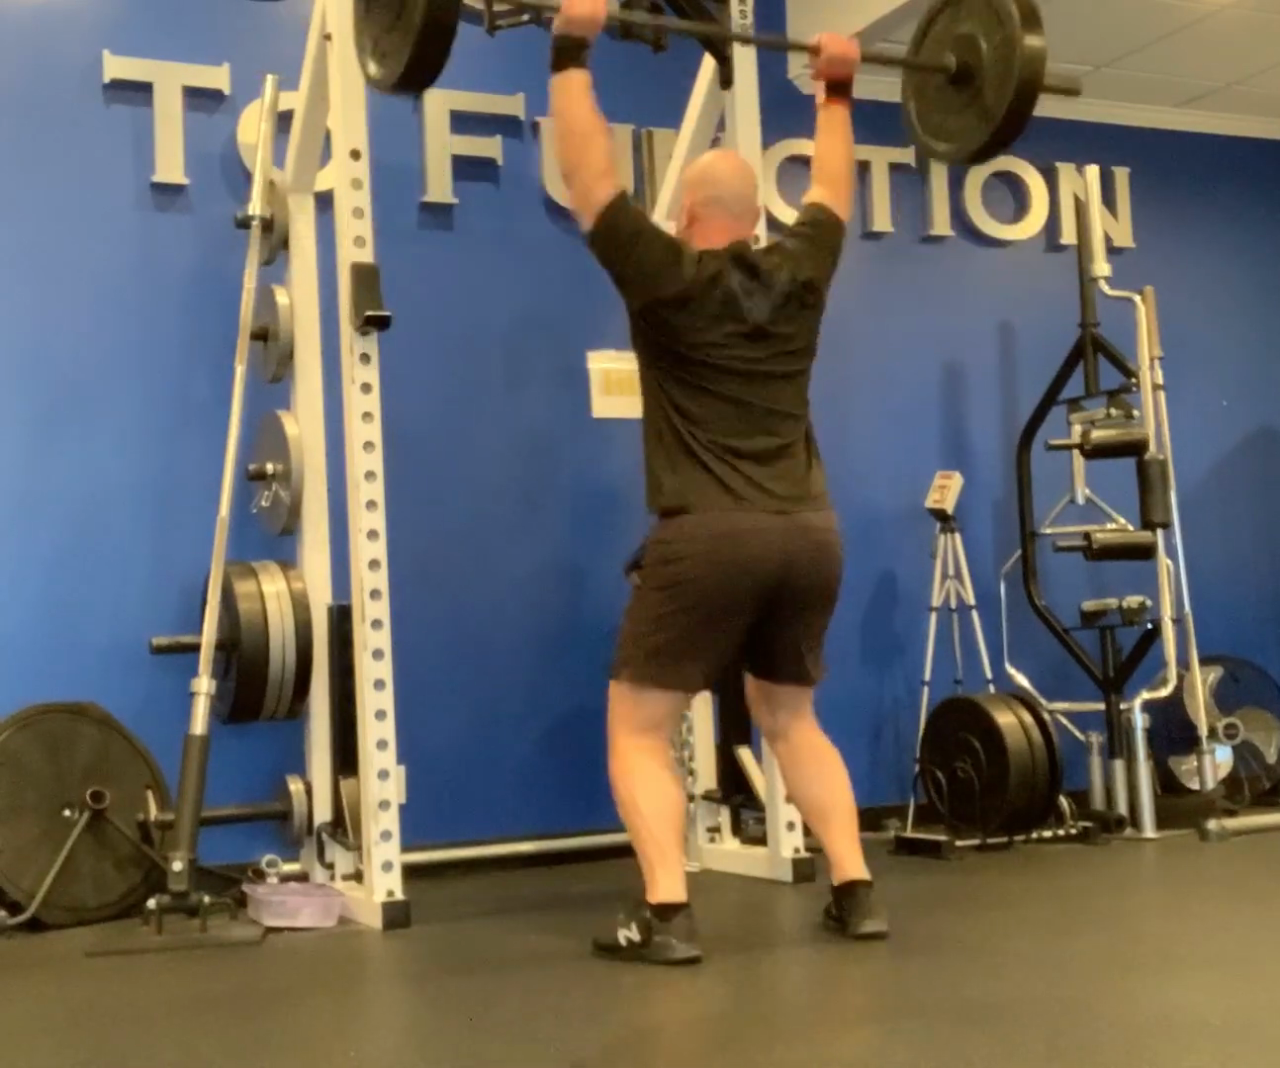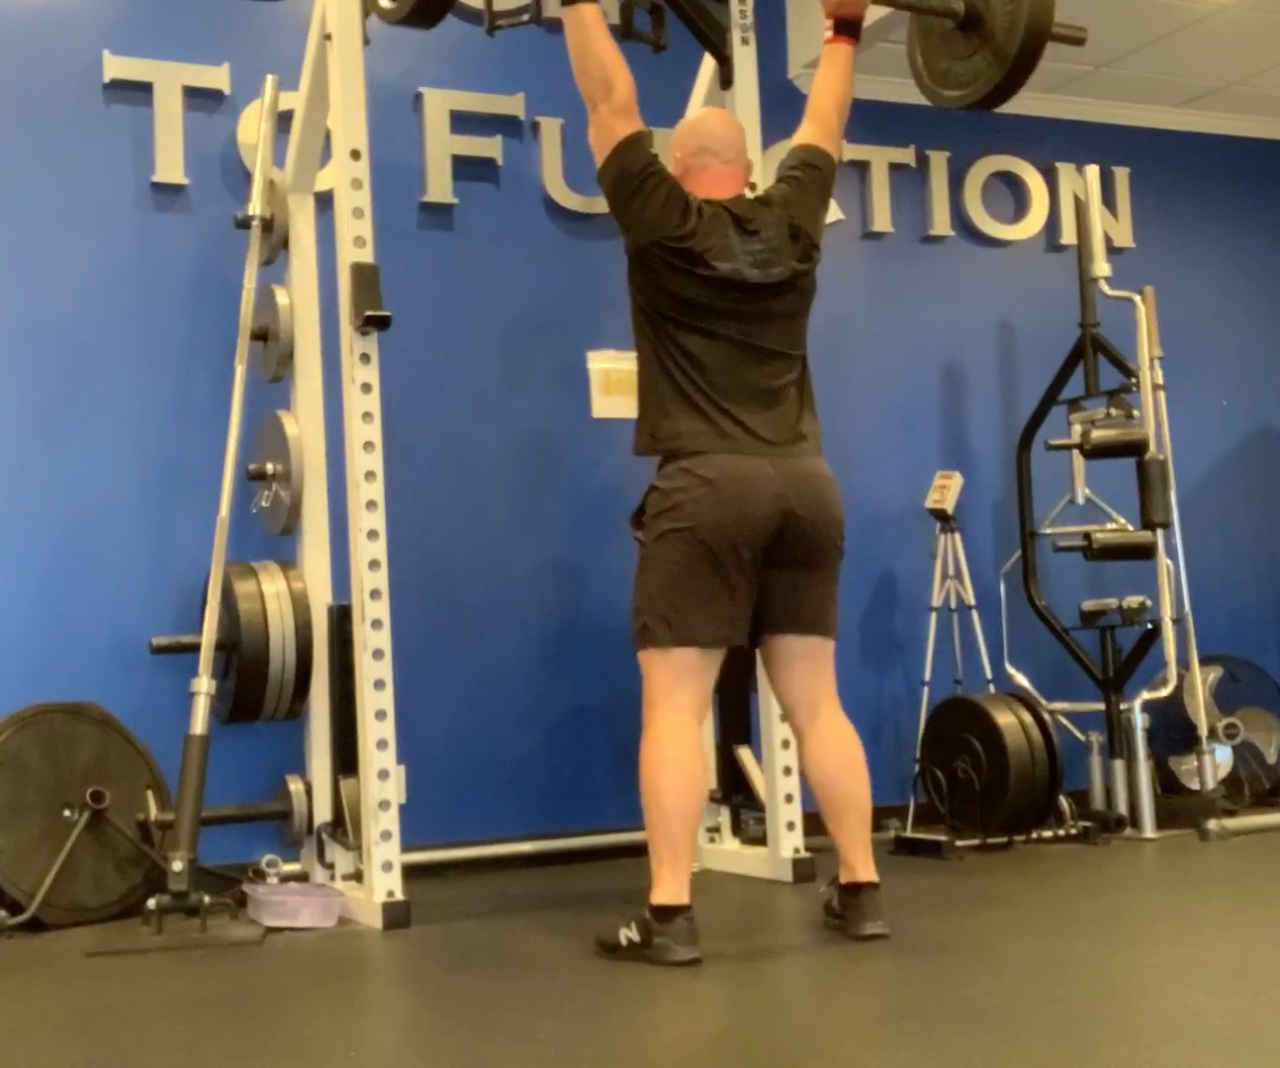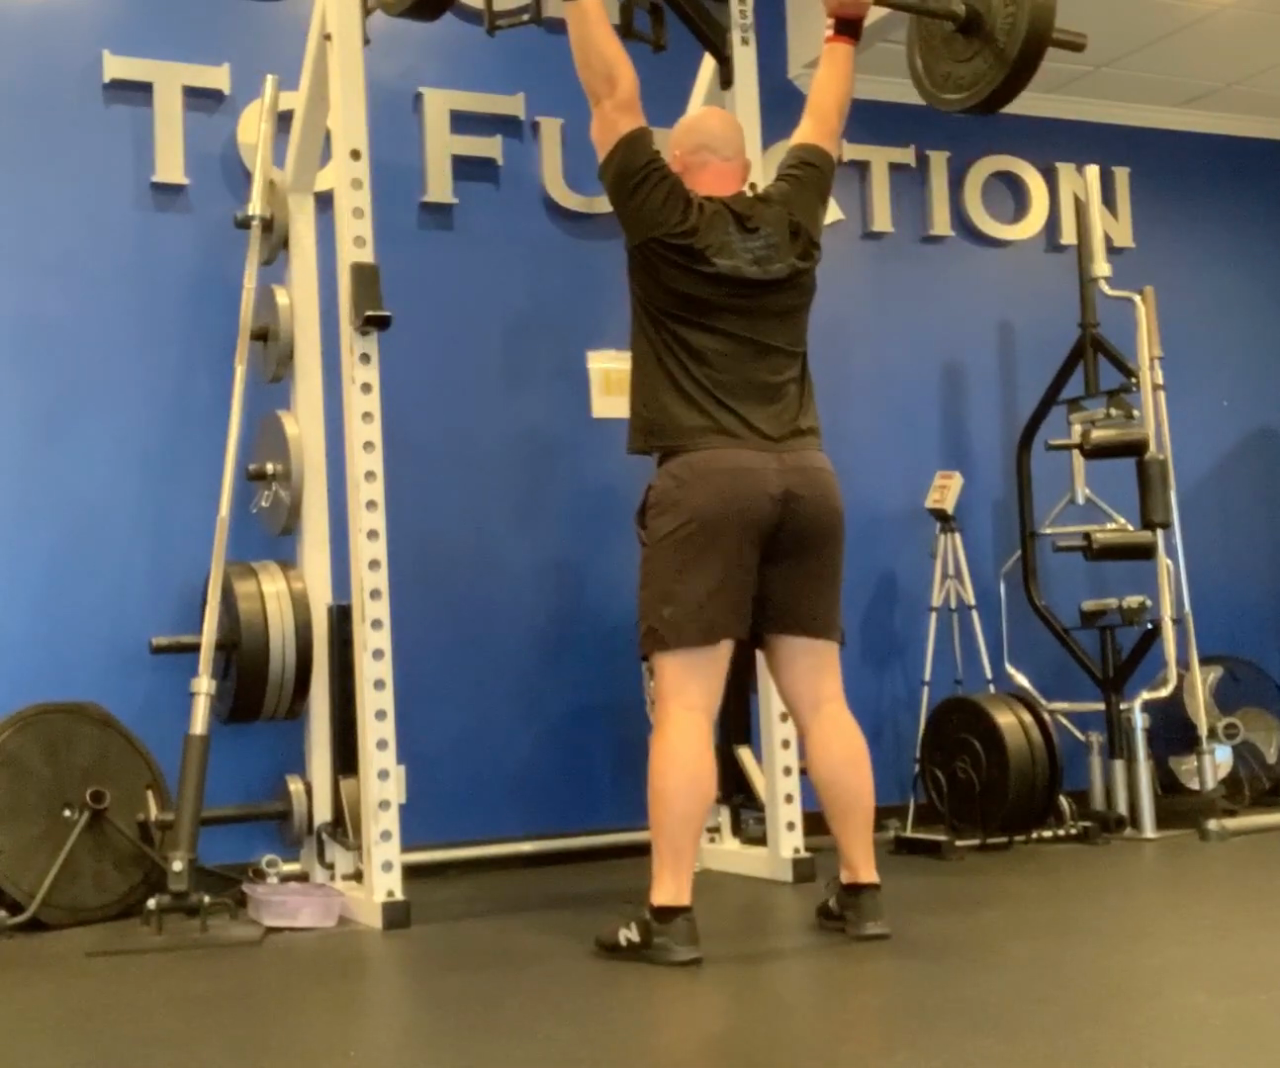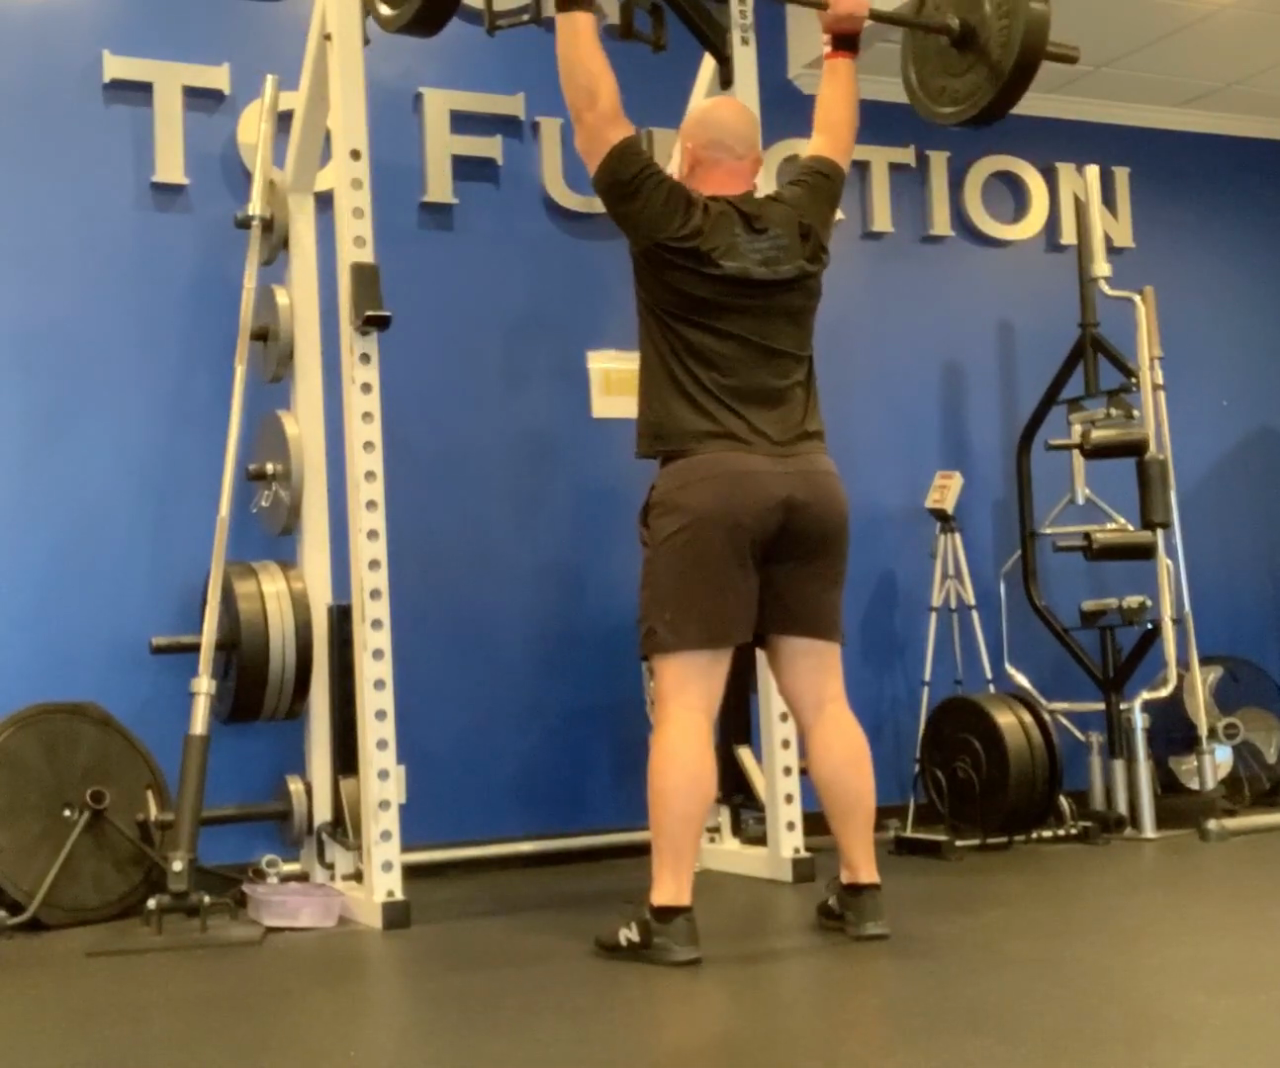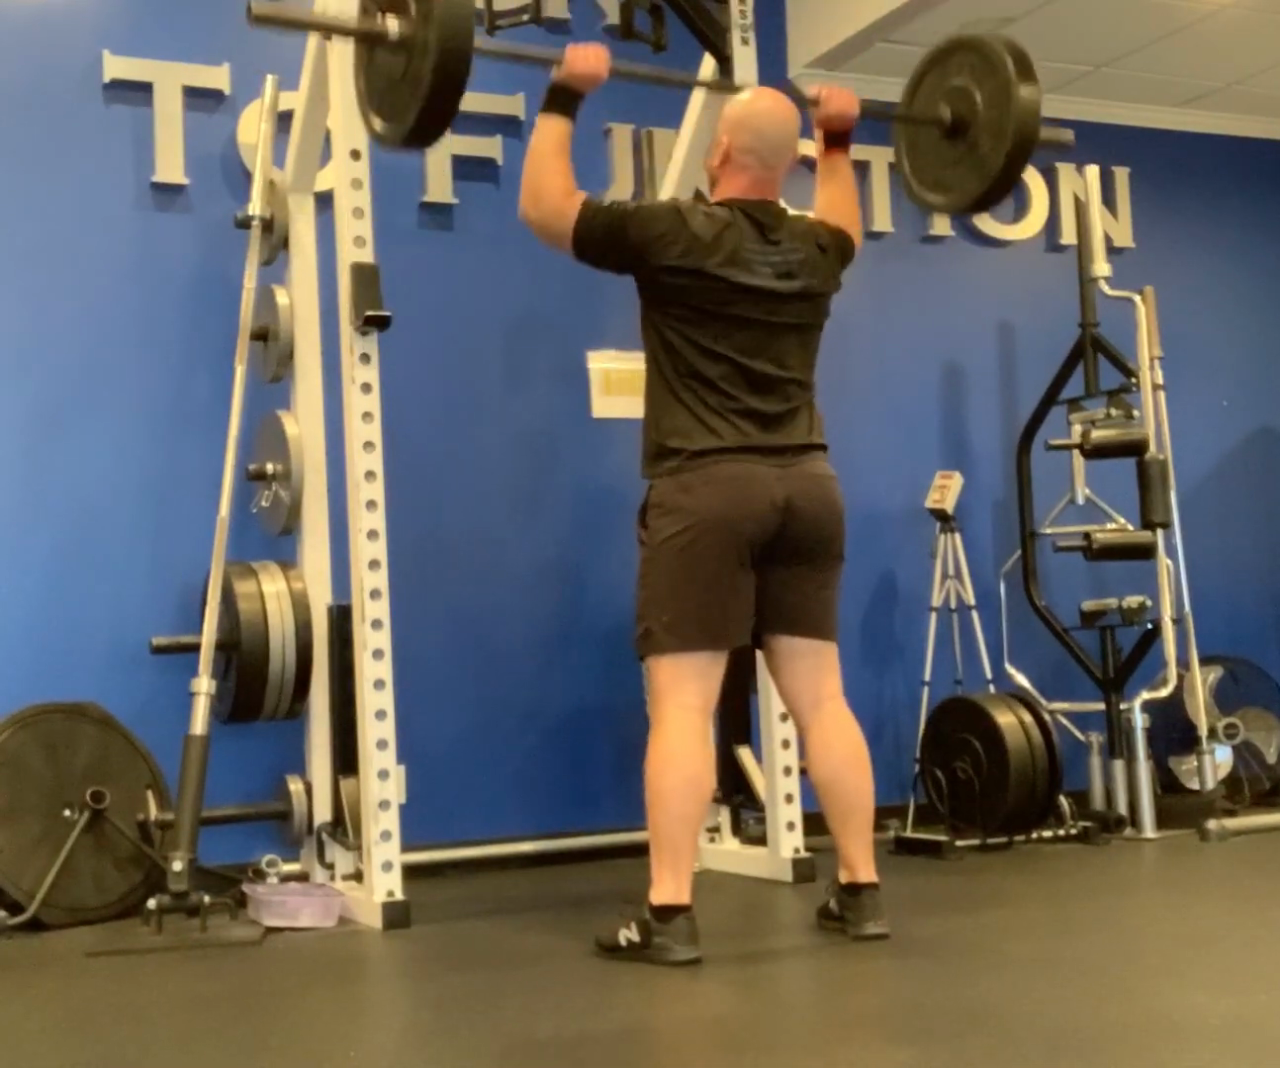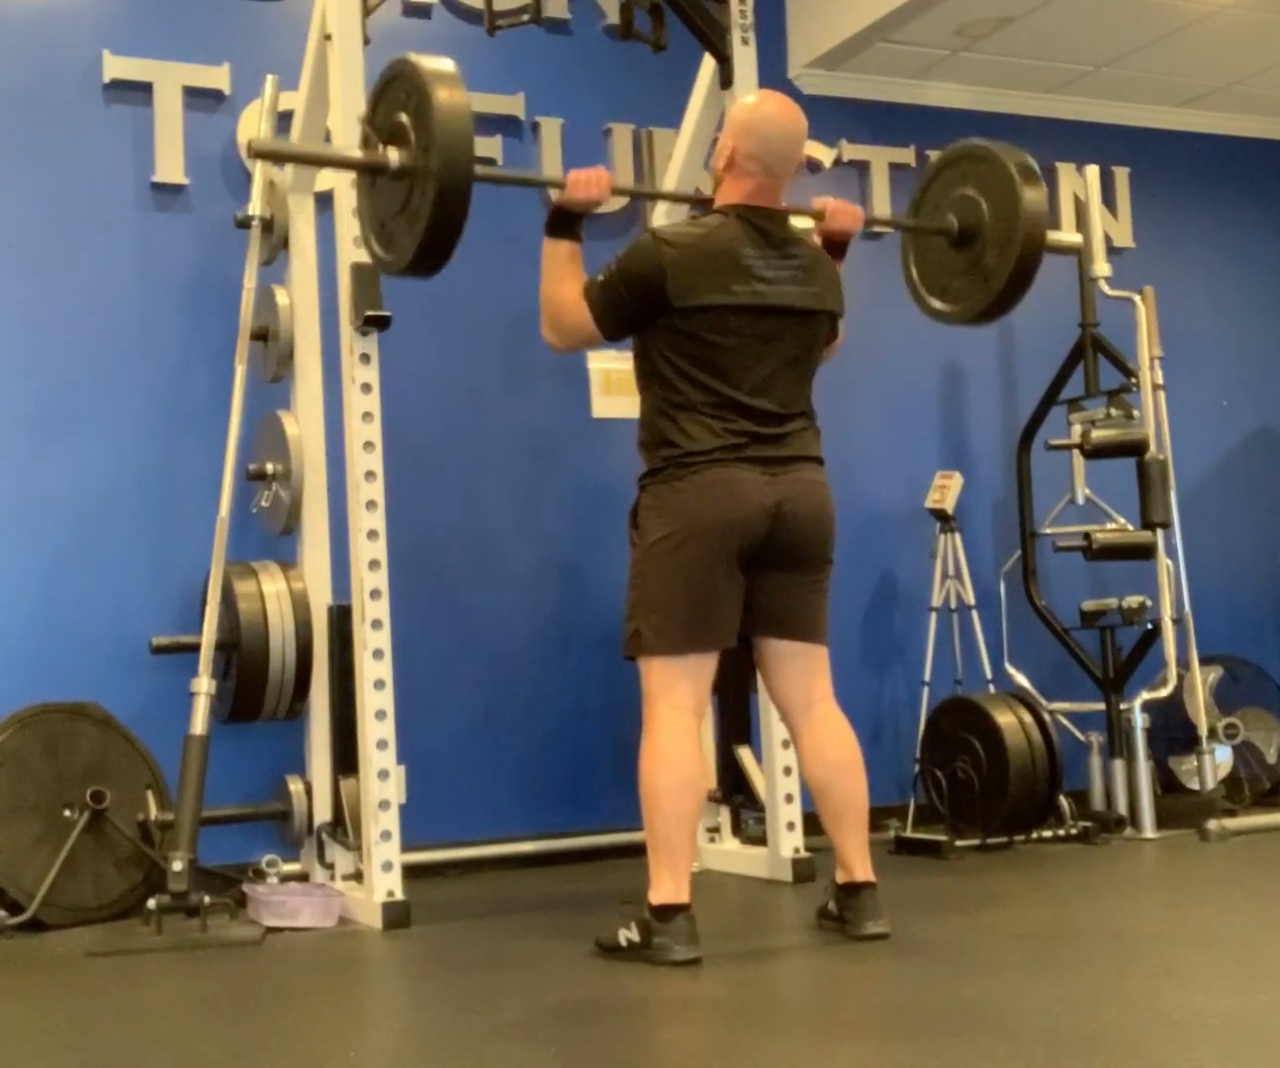
dt=0.3s
person 1, frame 1
left shoulder: (664, 279)
right shoulder: (800, 277)
left elbow: (587, 176)
right elbow: (834, 187)
right wrist: (836, 91)
left hip: (707, 540)
right hip: (809, 538)
left knee: (637, 733)
right knee: (791, 726)
left ankle: (666, 913)
right ankle: (856, 891)
person 1, frame 2
left shoulder: (663, 223)
right shoulder: (793, 222)
left elbow: (611, 103)
right elbow: (824, 122)
left hip: (707, 489)
right hip: (804, 486)
left knee: (673, 708)
right knee: (816, 703)
left ankle: (669, 914)
right ankle: (861, 891)
person 1, frame 3
left shoulder: (663, 220)
right shoulder: (792, 219)
left elbow: (613, 98)
right elbow: (822, 121)
left hip: (708, 482)
right hip: (804, 479)
left knee: (685, 704)
right knee: (820, 698)
left ankle: (669, 916)
right ankle: (862, 890)
person 1, frame 4
left shoulder: (668, 222)
right shoulder: (800, 226)
left elbow: (595, 112)
right elbow: (833, 138)
left hip: (711, 485)
right hip: (809, 482)
left knee: (685, 704)
right knee: (822, 699)
left ankle: (670, 915)
right ankle: (862, 891)
person 1, frame 5
left shoulder: (673, 234)
right shoulder: (813, 247)
left elbow: (543, 208)
right elbow: (847, 230)
left wrist: (564, 99)
right wrist: (839, 142)
left hip: (708, 489)
right hip: (808, 485)
left knee: (682, 701)
right knee: (820, 697)
left ankle: (670, 915)
right ankle: (860, 891)
person 1, frame 6
left shoulder: (672, 254)
right shoulder: (816, 268)
left elbow: (562, 324)
left wrist: (566, 222)
left hip: (699, 493)
right hip: (799, 490)
left knee: (674, 704)
right knee: (812, 700)
left ankle: (669, 915)
right ankle: (859, 891)
